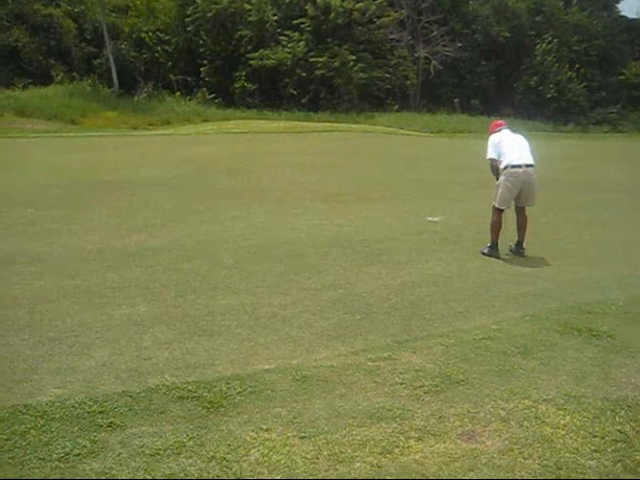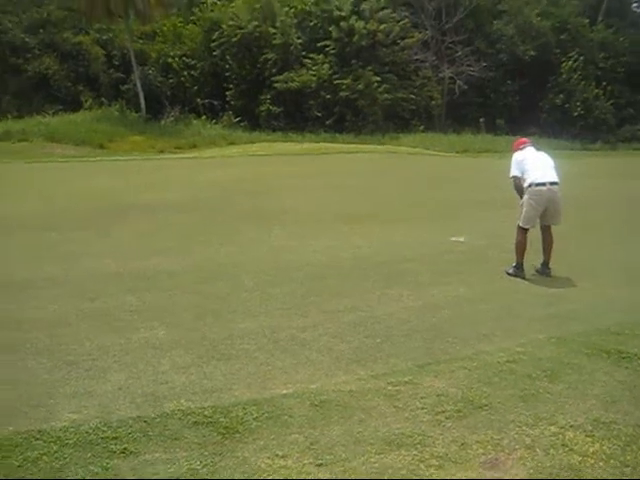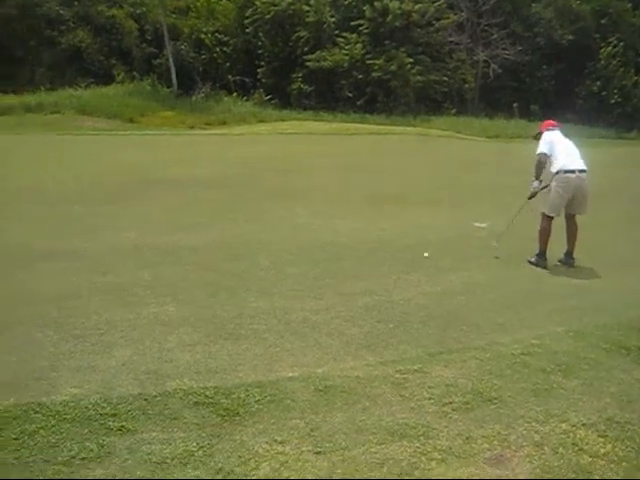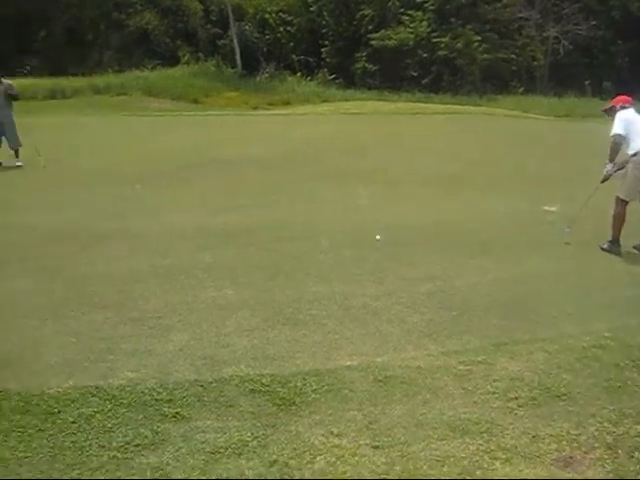
dt=0.4s
person 1, frame 1
left shoulder: (494, 137)
right shoulder: (520, 137)
left elbow: (493, 163)
left wrist: (499, 179)
left hip: (512, 172)
right hip: (529, 171)
left knee: (497, 210)
right knee: (521, 209)
left ankle: (493, 247)
right ankle: (519, 247)
person 1, frame 2
left shoulder: (518, 154)
right shoulder: (544, 154)
left elbow: (516, 181)
left wrist: (523, 198)
left hip: (536, 190)
right hip: (554, 189)
left knee: (522, 229)
right knee: (546, 228)
left ankle: (518, 268)
right ankle: (546, 266)
person 1, frame 3
left shoulder: (548, 135)
right shoulder: (566, 140)
left elbow: (541, 159)
left wrist: (536, 181)
right wrist: (547, 184)
left hip: (564, 177)
right hip: (581, 177)
left knee: (547, 216)
right knee: (571, 216)
left ankle: (541, 257)
right ankle: (569, 256)
person 1, frame 4
left shoulder: (622, 115)
left elbow: (617, 140)
left wrist: (610, 164)
right wrist: (620, 165)
left knee: (621, 201)
left ankle: (614, 243)
